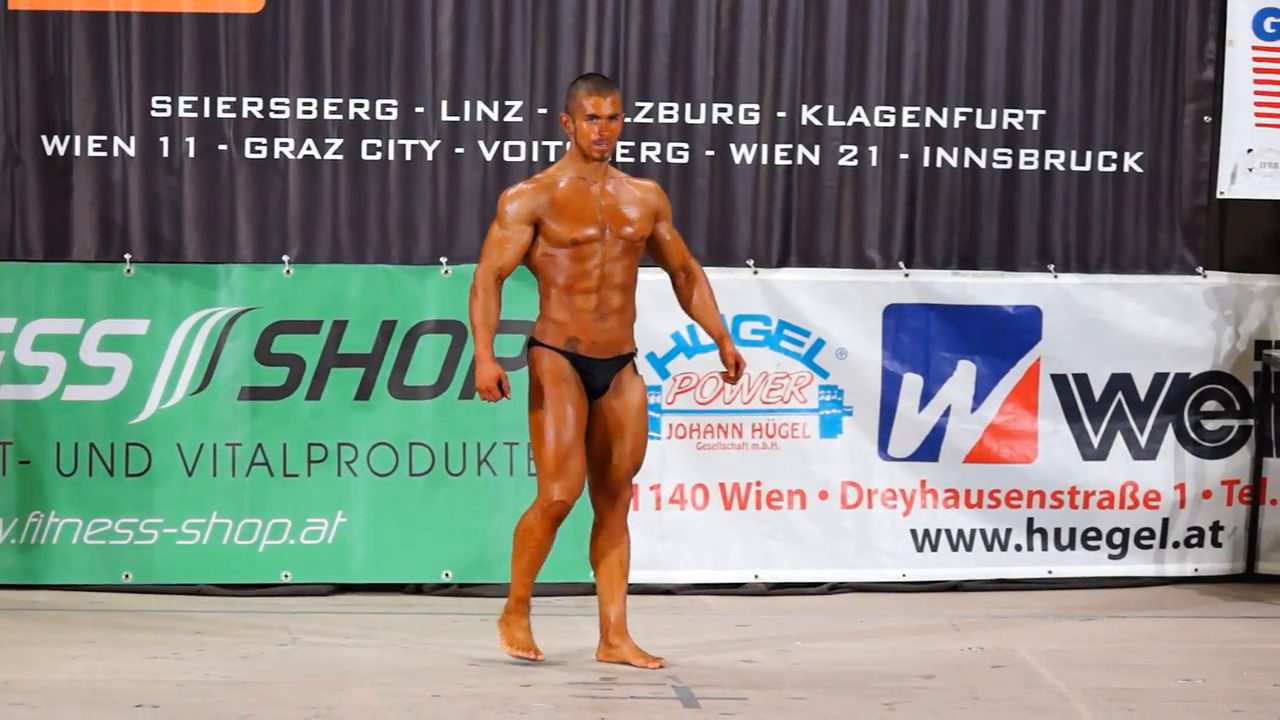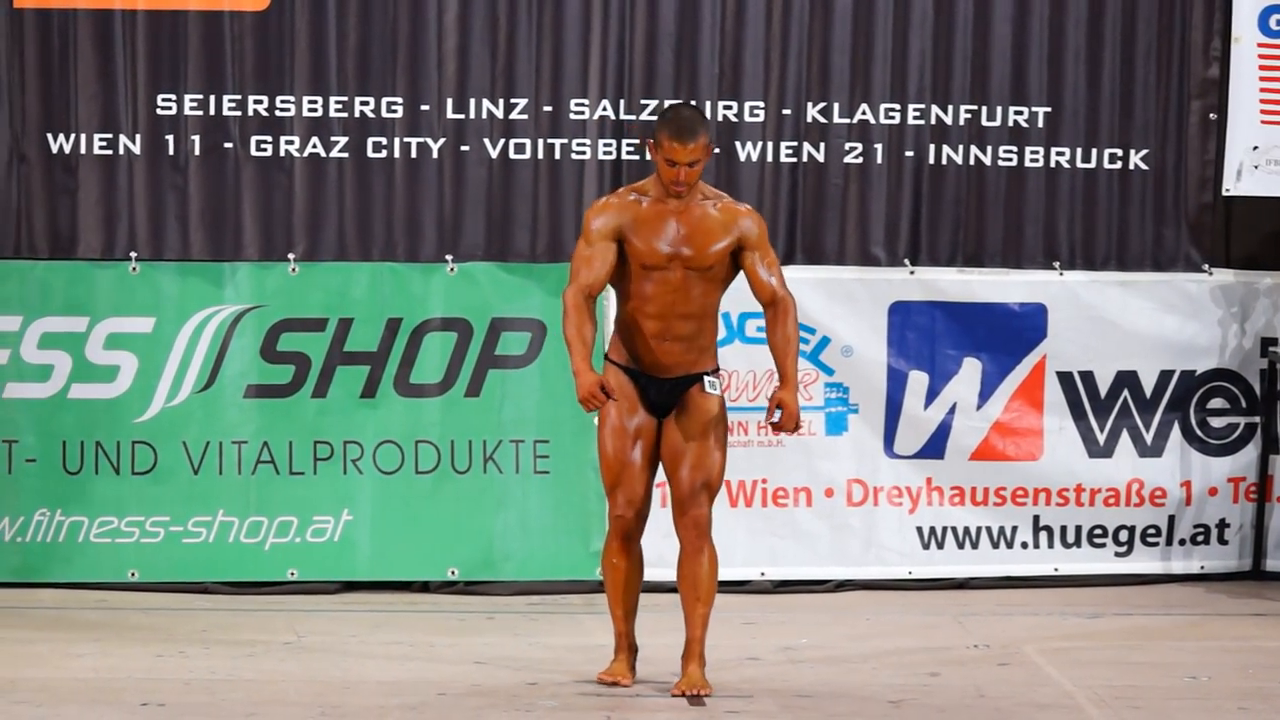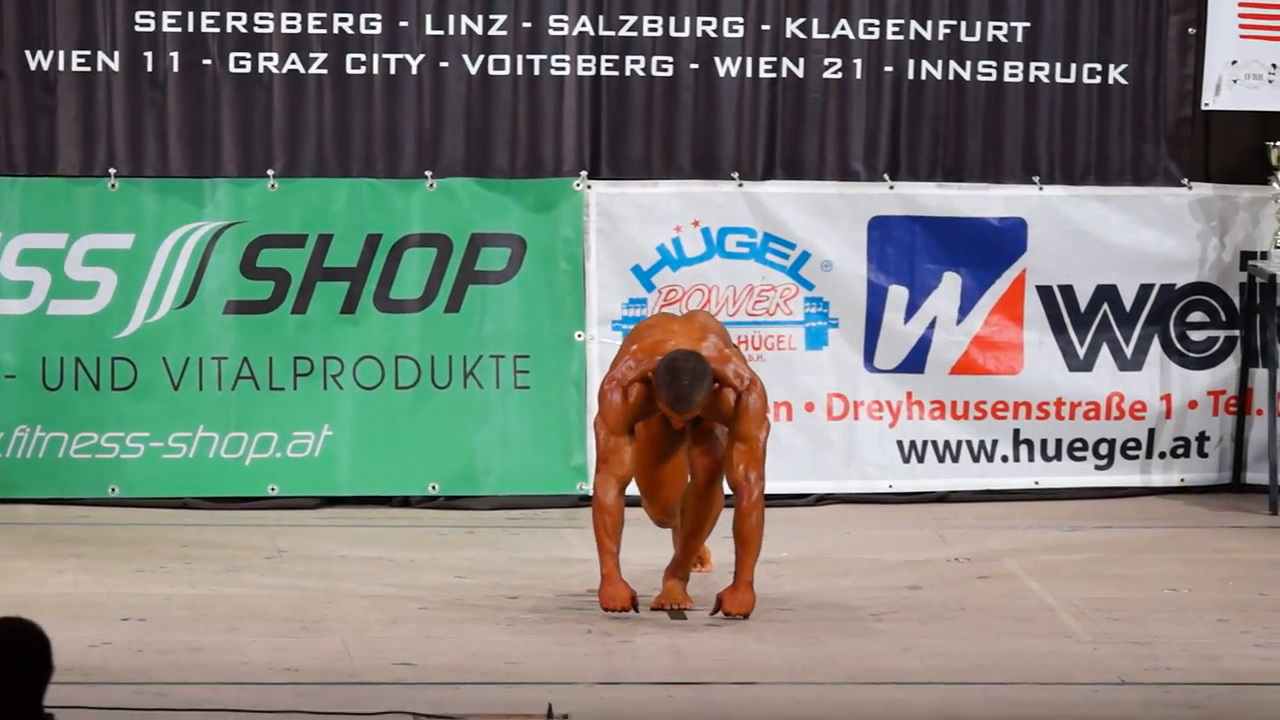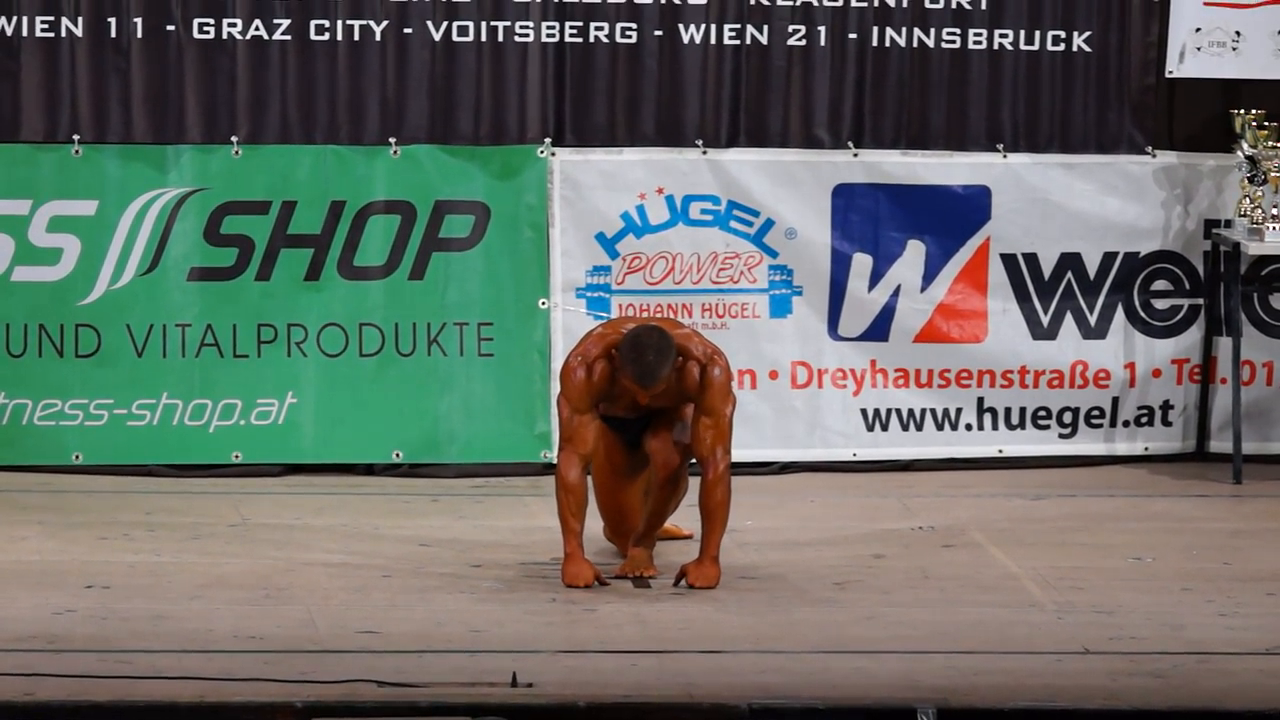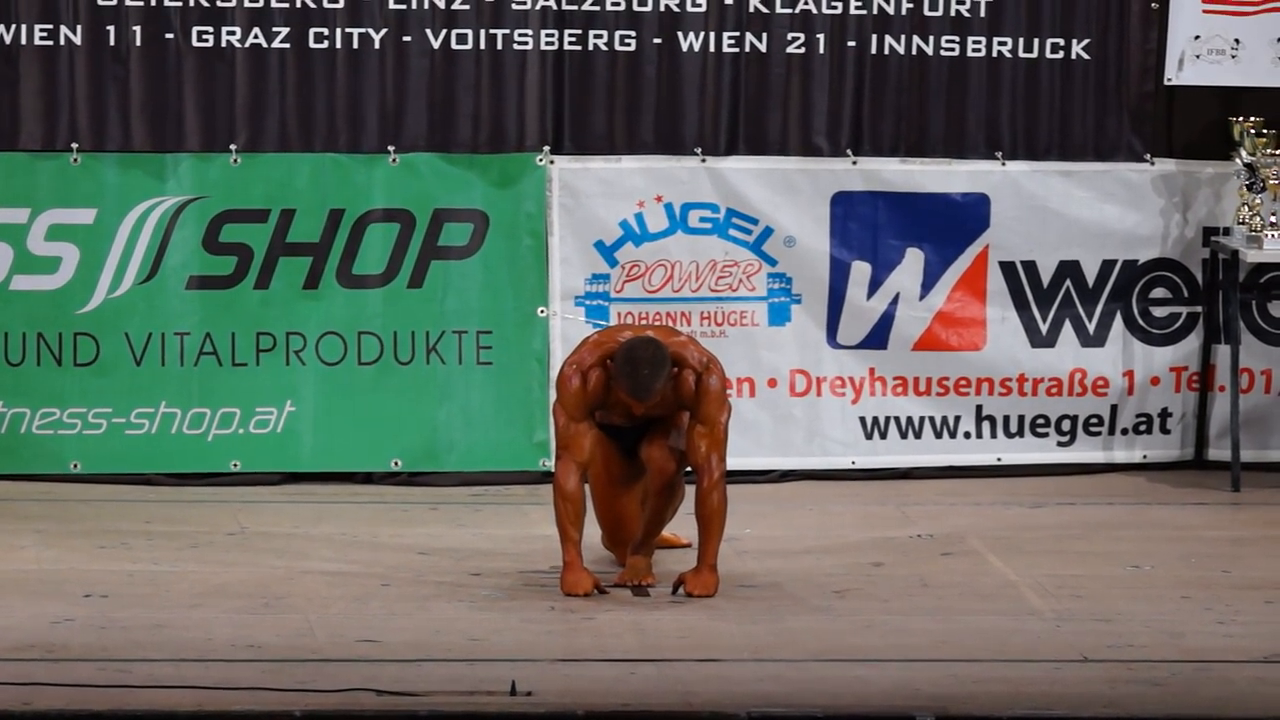
dt=1s
person 1, frame 1
left shoulder: (644, 196)
right shoulder: (530, 197)
left elbow: (683, 268)
right elbow: (489, 275)
left wrist: (722, 338)
right wrist: (484, 356)
left hip: (621, 367)
right hip: (558, 360)
left knee: (615, 503)
right knee: (558, 496)
left ankle: (614, 634)
right ankle: (516, 610)
person 1, frame 2
left shoulder: (738, 220)
right shoulder: (612, 214)
left elbow: (777, 301)
right elbow: (579, 293)
left wrist: (788, 383)
right wrist: (582, 370)
left hip: (698, 386)
right hip: (627, 382)
left knee: (694, 522)
right knee: (625, 519)
left ankle: (694, 660)
right ankle: (624, 650)
person 1, frame 3
left shoulder: (743, 391)
right shoulder: (622, 387)
left elbow: (749, 487)
right elbow: (609, 480)
left wrist: (743, 584)
right wrist: (610, 576)
left hip: (715, 398)
right hip: (648, 395)
left knee: (707, 472)
right knee: (661, 507)
left ankle: (678, 574)
right ankle: (686, 533)
person 1, frame 4
left shoulder: (708, 366)
right shoulder: (585, 365)
left elbow: (716, 462)
right elbow: (572, 458)
left wrist: (708, 559)
right wrist: (573, 556)
left hip: (672, 413)
right hip: (610, 420)
left knee: (668, 459)
right knee: (624, 537)
left ankle: (645, 539)
right ankle: (639, 530)
person 1, frame 5
left shoulder: (703, 374)
right shoulder: (581, 372)
left elbow: (710, 470)
right elbow: (569, 466)
left wrist: (706, 567)
right wrist: (572, 564)
left hip: (669, 422)
right hip: (608, 428)
left knee: (664, 463)
right knee: (622, 548)
left ankle: (643, 549)
right ankle: (632, 543)
